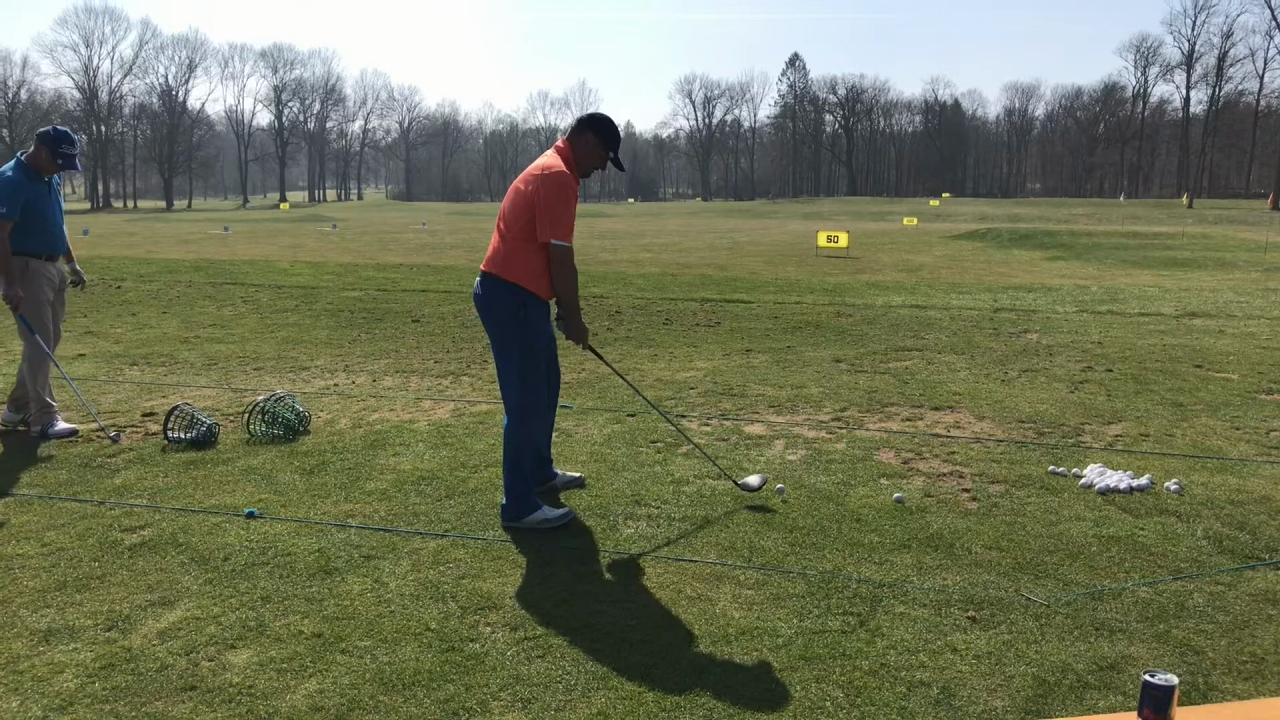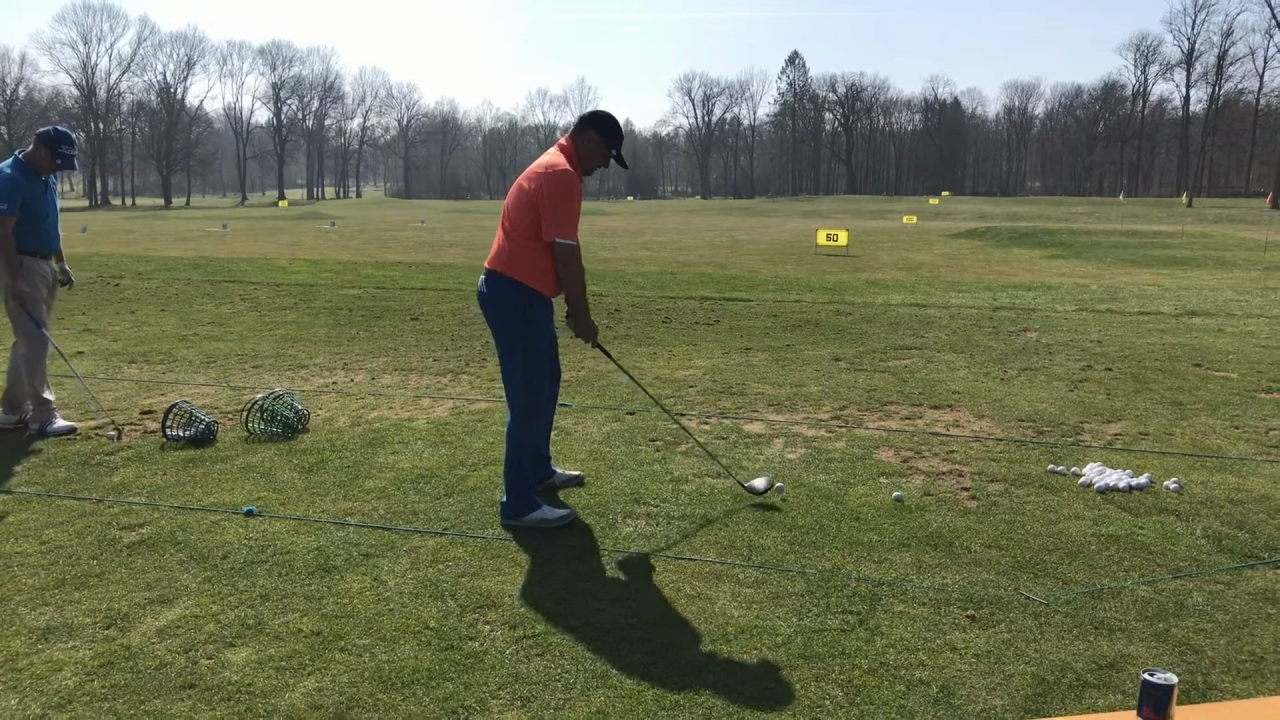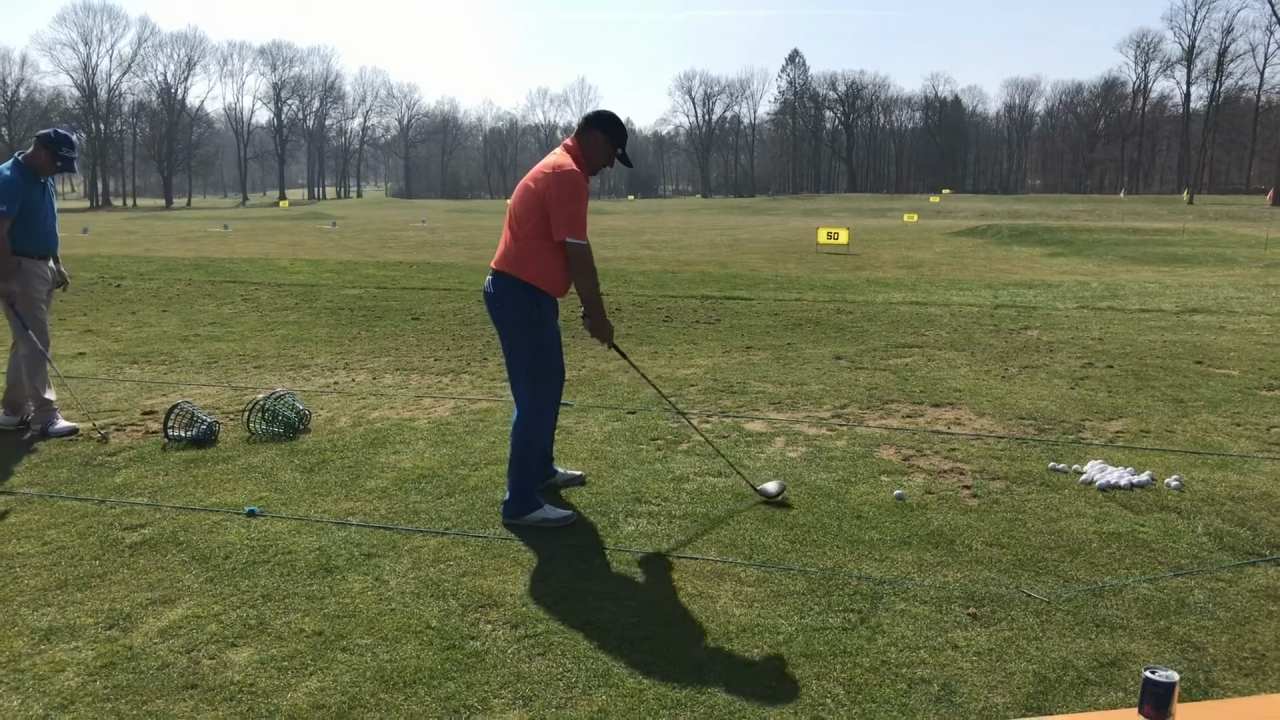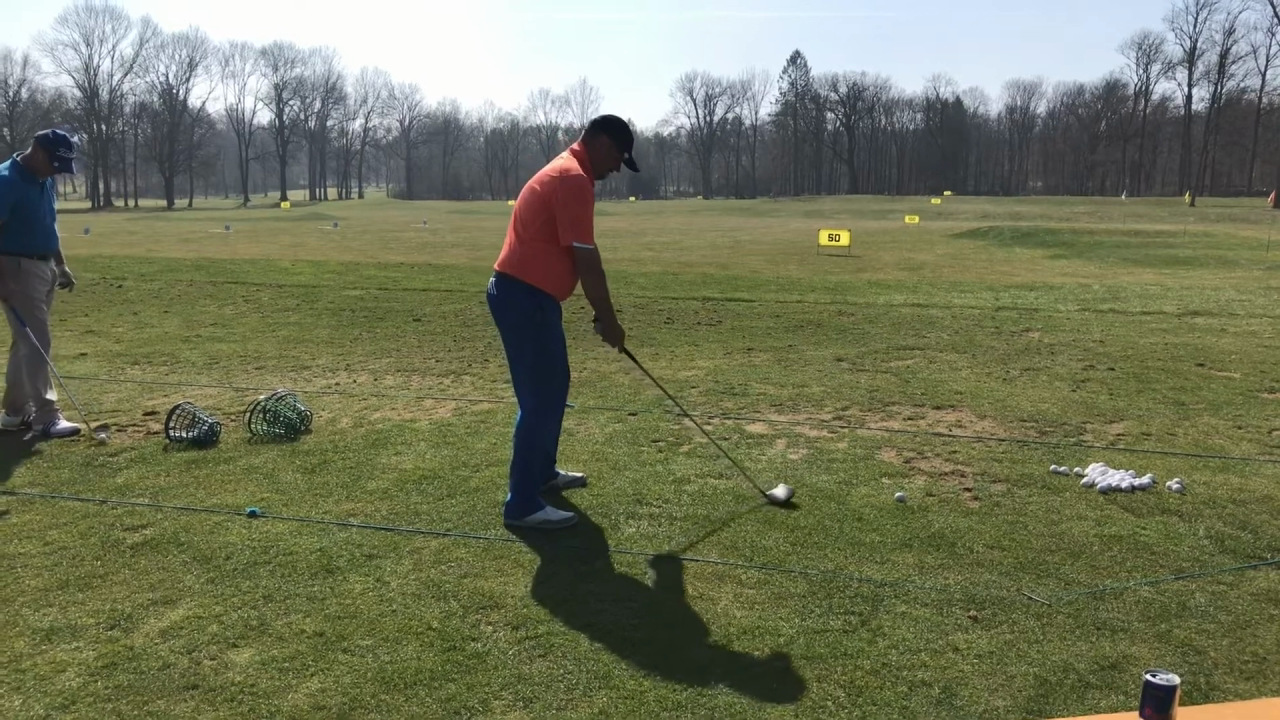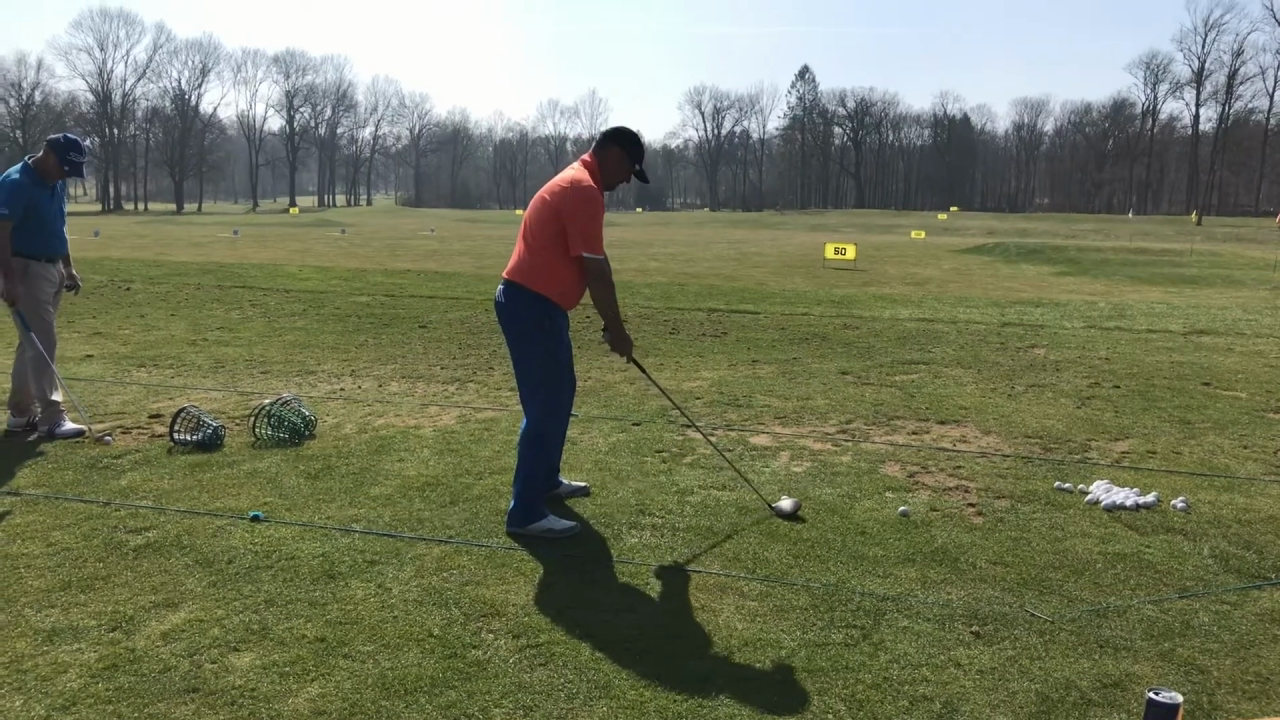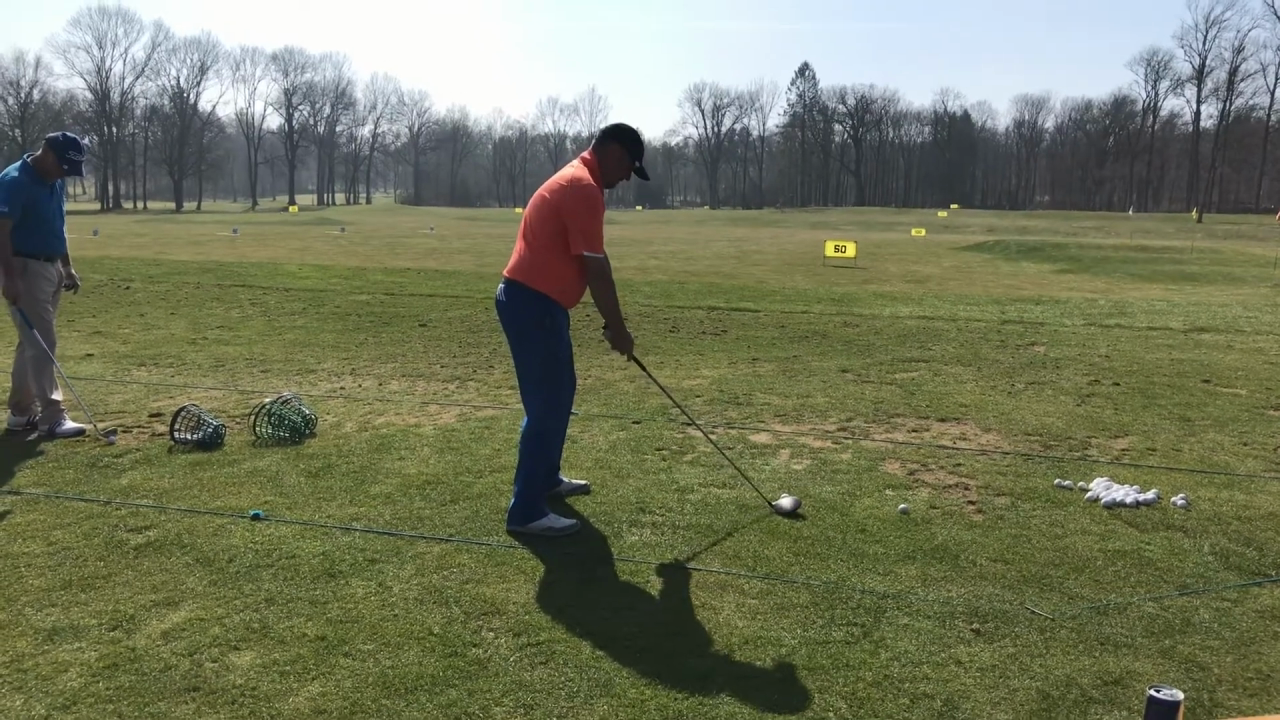
dt=0.4s
person 1, frame 1
left shoulder: (552, 170)
right shoulder: (558, 177)
left elbow: (551, 255)
right elbow: (560, 258)
left wrist: (565, 310)
right wrist: (574, 317)
left hip: (519, 295)
right hip: (511, 297)
left knee: (544, 386)
right knee: (527, 398)
left ankle: (539, 471)
right ankle: (519, 504)
person 1, frame 2
left shoulder: (555, 168)
right shoulder: (561, 175)
left elbow: (556, 253)
right elbow: (566, 257)
left wrist: (573, 310)
right wrist: (583, 316)
left hip: (521, 292)
right hip: (515, 295)
left knee: (543, 385)
right knee: (529, 397)
left ankle: (537, 469)
right ankle: (518, 503)
person 1, frame 3
left shoulder: (558, 167)
right shoulder: (568, 175)
left elbow: (564, 253)
right elbow: (578, 256)
left wrist: (590, 310)
right wrist: (598, 315)
left hip: (522, 292)
right hip: (522, 295)
left knee: (546, 386)
right knee: (536, 395)
left ankle: (540, 469)
right ankle: (521, 502)
person 1, frame 4
left shoulder: (566, 172)
right shoulder: (574, 180)
left elbow: (575, 257)
right elbow: (586, 261)
left wrist: (600, 314)
right wrist: (608, 320)
left hip: (526, 293)
right hip: (524, 297)
left knee: (551, 387)
right knee: (540, 397)
left ankle: (542, 470)
right ankle: (522, 503)
person 1, frame 5
left shoulder: (576, 182)
right shoulder: (584, 191)
left elbow: (587, 267)
right elbow: (597, 271)
left wrist: (610, 323)
right wrist: (617, 329)
left hip: (535, 302)
right hip: (531, 305)
left knee: (557, 395)
right knee: (546, 405)
left ankle: (545, 478)
right ankle: (525, 511)
person 1, frame 6
left shoulder: (576, 180)
right shoulder: (583, 188)
left elbow: (587, 265)
right elbow: (596, 269)
left wrist: (611, 322)
right wrist: (618, 327)
left hip: (534, 300)
right hip: (532, 303)
left knee: (558, 394)
right knee: (547, 404)
left ankle: (546, 477)
right ankle: (526, 510)
person 2, frame 1
left shoulder: (51, 178)
left wrist: (71, 263)
left hip: (52, 267)
right hip: (26, 269)
left knee: (49, 341)
right knee: (39, 344)
right ankle: (44, 417)
person 2, frame 2
left shoulder: (47, 177)
left wrist: (61, 262)
left hip: (44, 264)
left knee: (31, 339)
right knee: (34, 340)
right ankle: (42, 415)
person 2, frame 3
left shoulder: (43, 179)
left wrist: (57, 264)
left hip: (41, 266)
left knee: (27, 341)
right knee: (34, 342)
right ankle: (44, 415)
person 2, frame 4
left shoulder: (45, 180)
left wrist: (61, 265)
left hip: (43, 266)
left knee: (26, 342)
right knee: (35, 342)
right ankle: (46, 416)
person 2, frame 5
left shoulder: (56, 184)
left wrist: (68, 267)
left hip: (51, 269)
right hip: (26, 270)
left knee: (33, 343)
right knee: (42, 344)
right ankle: (51, 417)
person 2, frame 6
left shoulder: (55, 182)
left wrist: (67, 266)
left hip: (50, 267)
left knee: (32, 343)
right knee: (41, 343)
right ankle: (51, 416)
